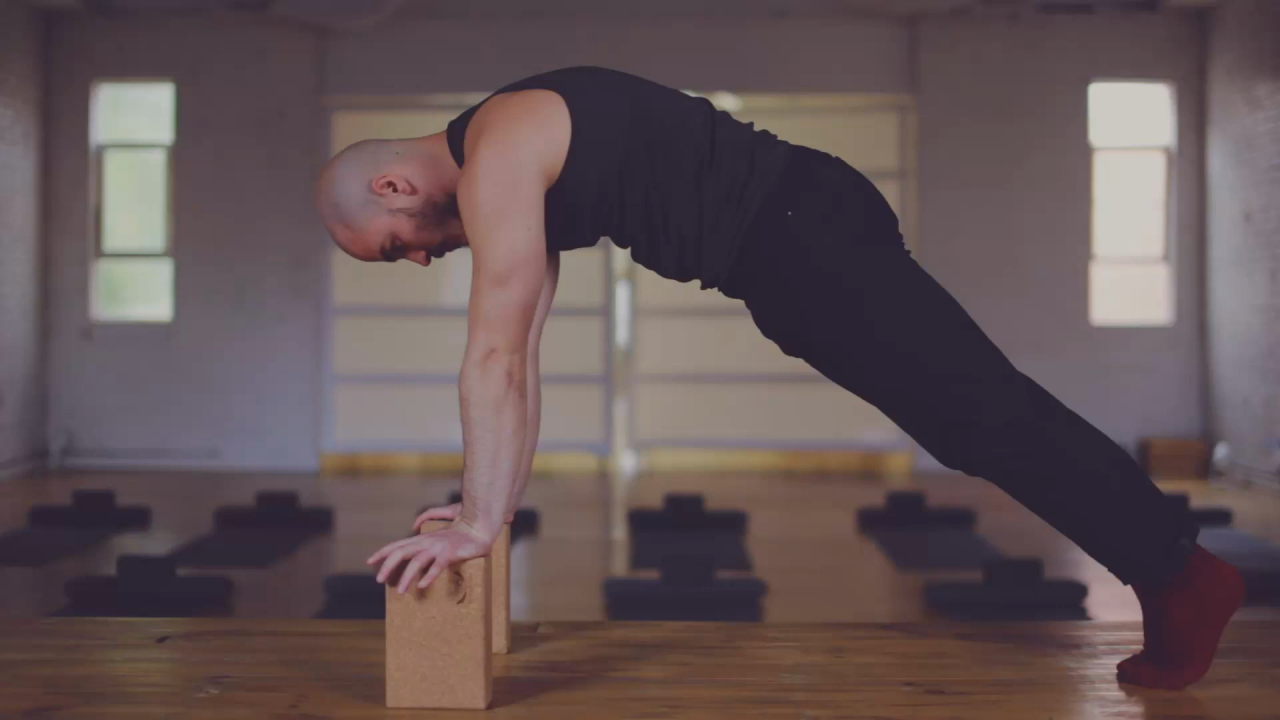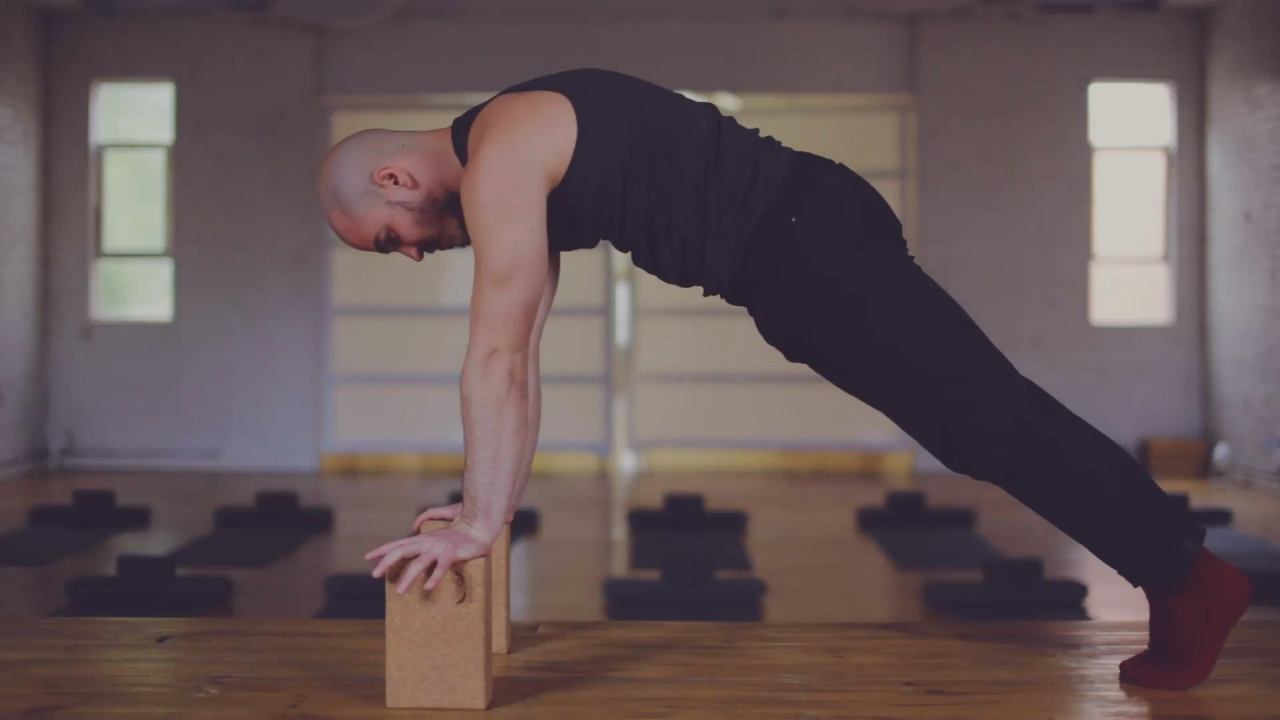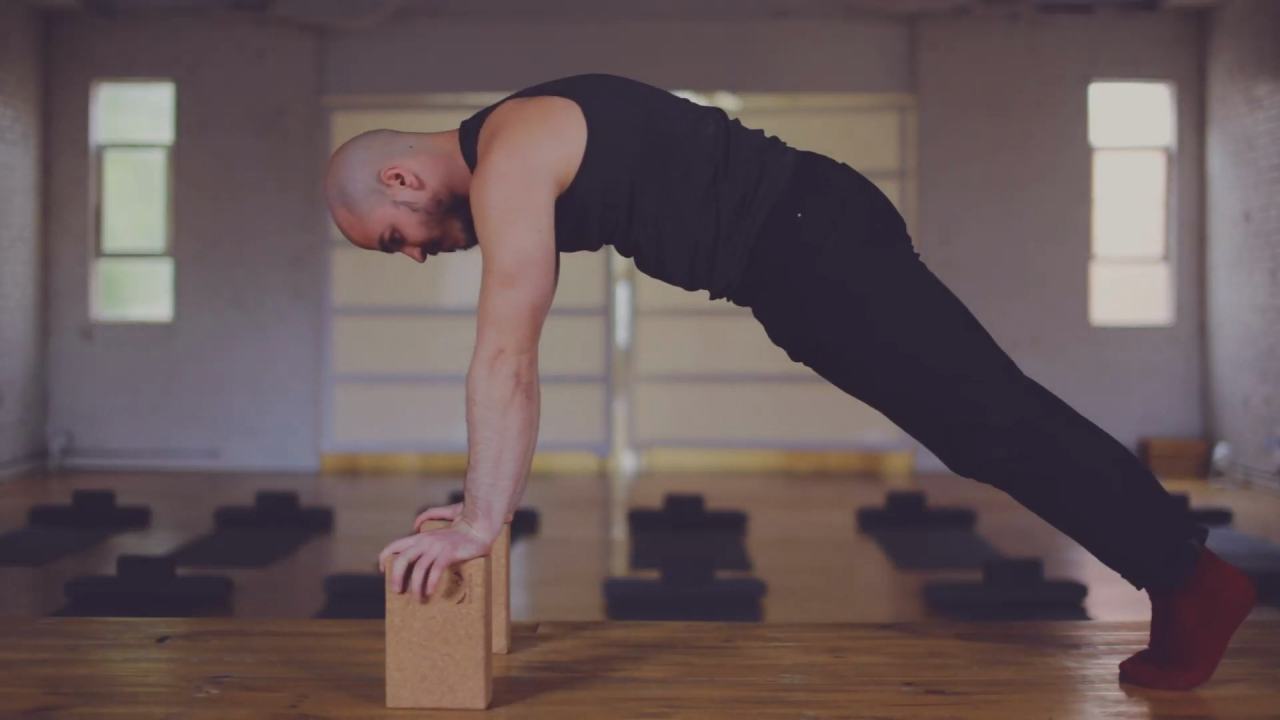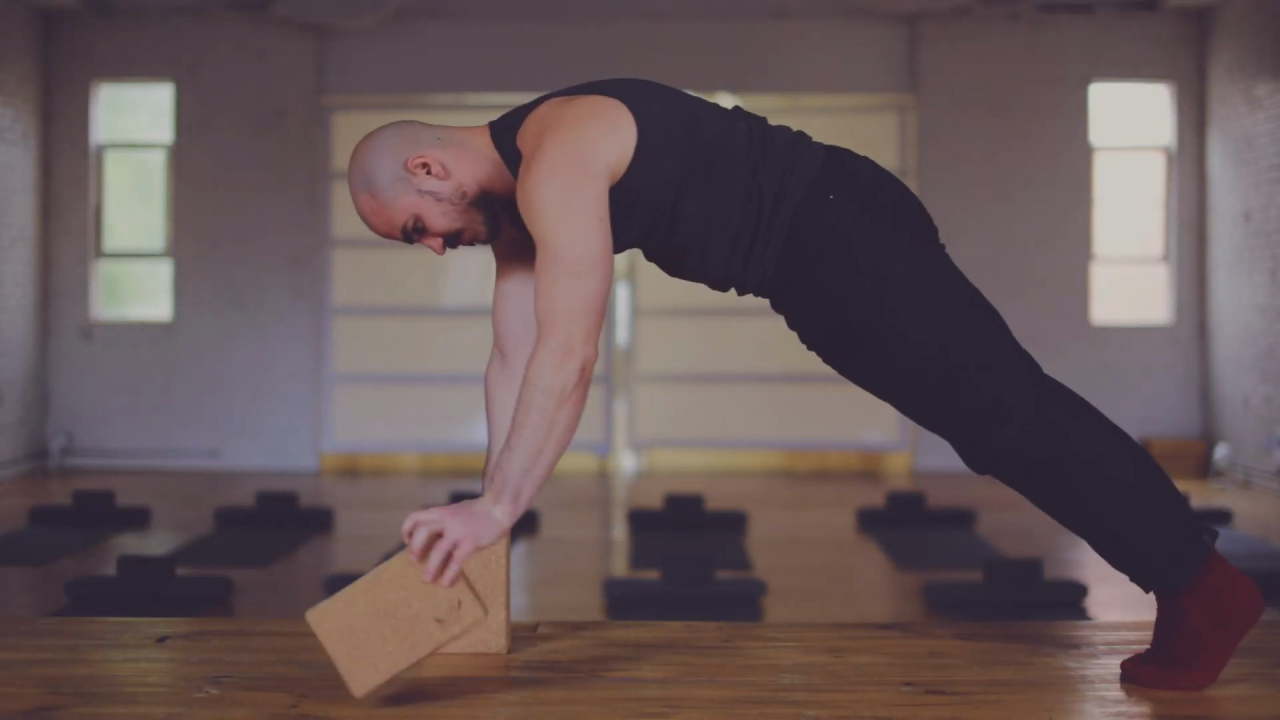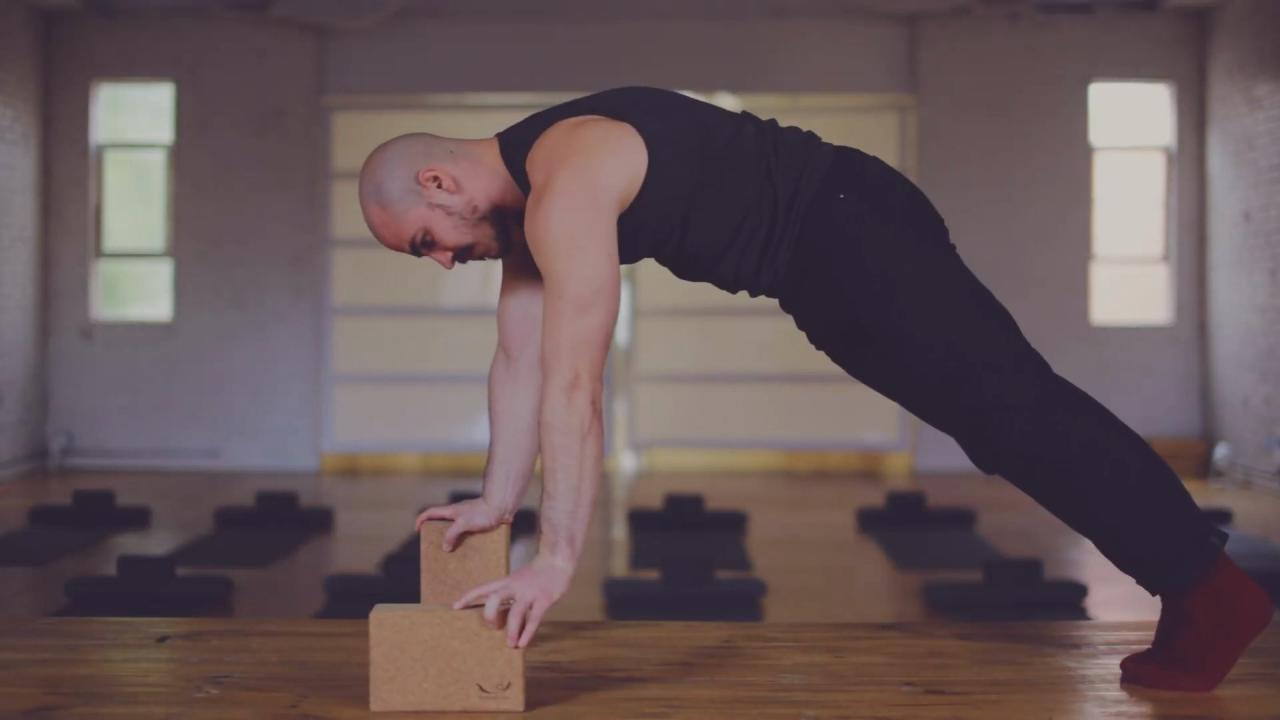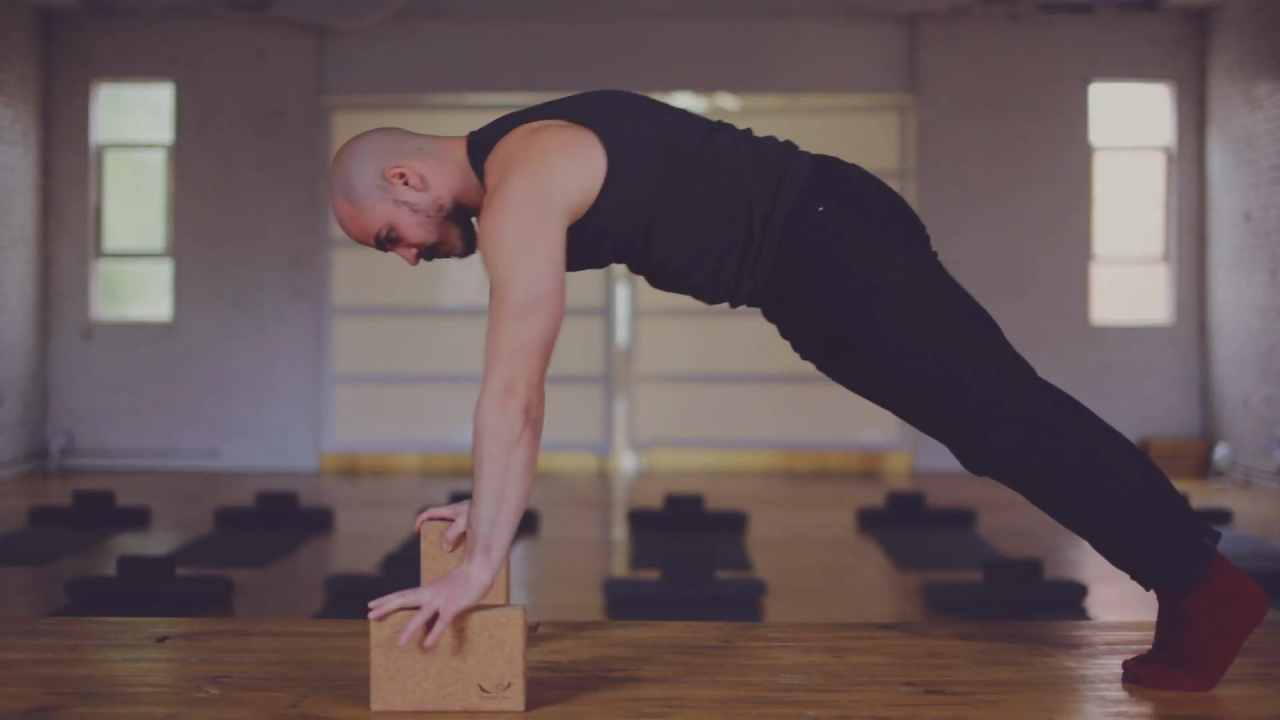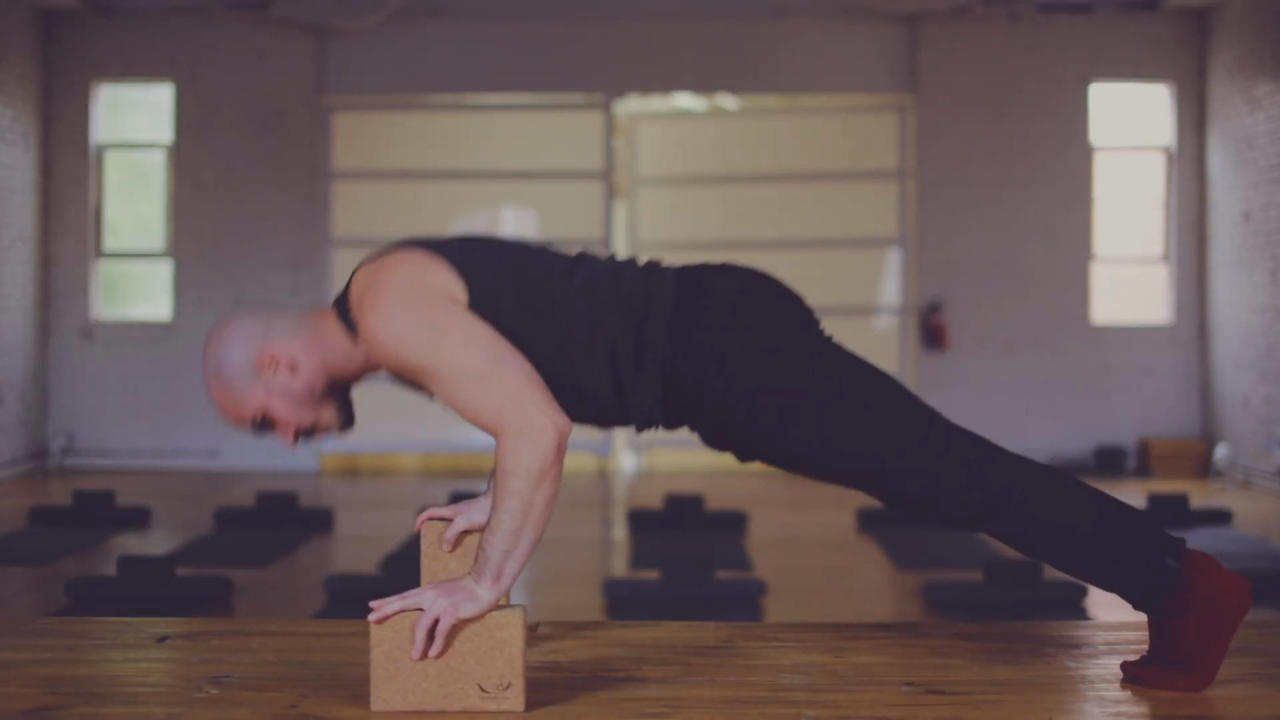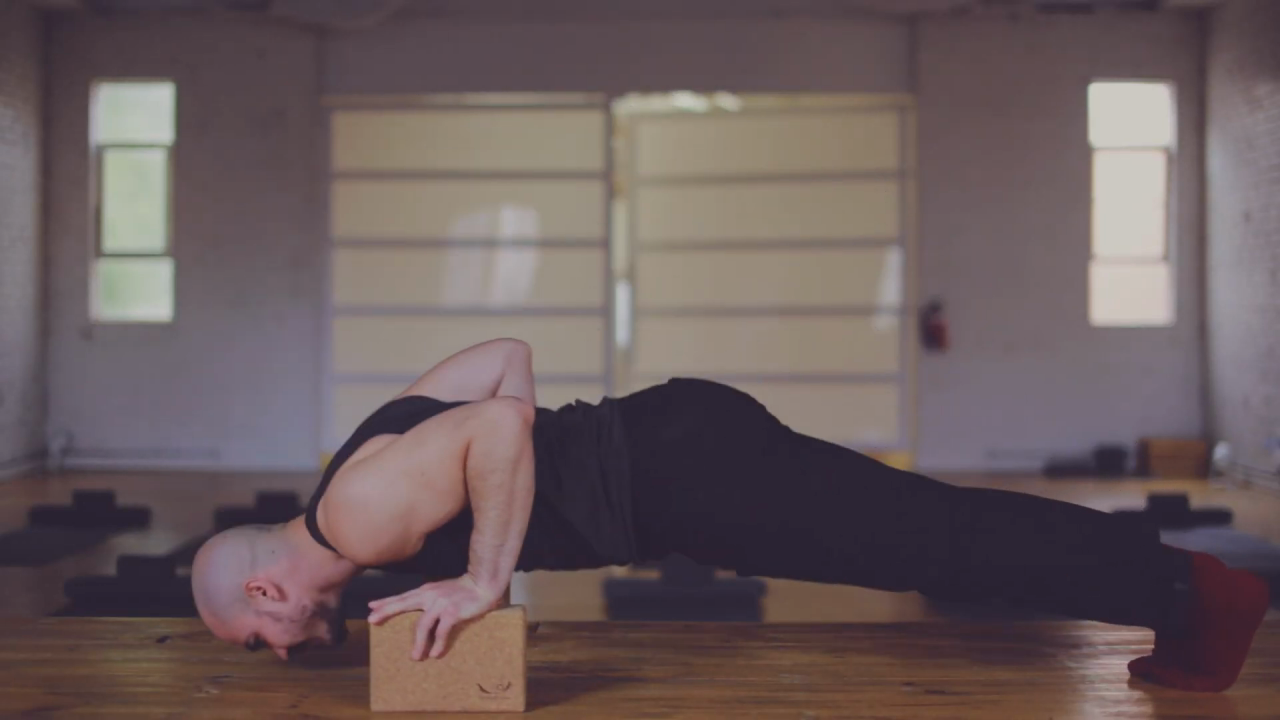
dt=0.4s
person 1, frame 1
left shoulder: (495, 160)
right shoulder: (512, 174)
left elbow: (493, 354)
right elbow: (518, 354)
left wrist: (476, 523)
right wrist: (491, 504)
left hip: (803, 232)
right hip: (790, 241)
left knee: (984, 412)
right knee: (973, 416)
left ankle: (1182, 575)
right ankle: (1167, 576)
person 1, frame 2
left shoulder: (499, 159)
right shoulder: (509, 174)
left elbow: (496, 354)
right elbow: (517, 352)
left wrist: (480, 523)
right wrist: (490, 503)
left hip: (806, 238)
right hip: (792, 248)
left knee: (991, 420)
right knee: (980, 421)
left ankle: (1190, 578)
right ankle: (1175, 578)
person 1, frame 3
left shoulder: (508, 162)
right shoulder: (504, 180)
left elbow: (503, 357)
right elbow: (513, 353)
left wrist: (478, 524)
right wrist: (488, 502)
left hip: (814, 239)
right hip: (797, 252)
left knee: (992, 418)
right knee: (981, 421)
left ankle: (1194, 579)
right ankle: (1178, 582)
person 1, frame 4
left shoulder: (556, 159)
right shoulder: (512, 191)
left elbow: (568, 352)
right elbow: (516, 352)
left wrist: (499, 508)
right wrist: (494, 495)
left hip: (841, 229)
right hip: (810, 263)
left knee: (1011, 413)
right knee: (995, 422)
left ankle: (1204, 584)
right ankle: (1187, 588)
person 1, frame 5
left shoulder: (564, 188)
right shoulder: (520, 195)
left elbow: (573, 384)
right elbow: (521, 358)
left wrist: (556, 559)
right wrist: (496, 499)
left hip: (853, 228)
right hip: (824, 258)
left knee: (1022, 413)
right knee: (1007, 421)
right ankle: (1193, 588)
person 1, frame 6
left shoulder: (519, 191)
right shoulder: (510, 180)
left elbow: (511, 386)
right elbow: (521, 362)
left wrist: (483, 566)
right wrist: (492, 499)
left hip: (827, 238)
right hip: (810, 250)
left knee: (1010, 418)
right knee: (996, 423)
left ankle: (1206, 590)
right ankle: (1190, 604)
person 1, frame 7
left shoulder: (387, 317)
right shoulder: (396, 304)
left elbow: (542, 430)
left wrist: (486, 581)
right wrist: (506, 501)
left hip: (720, 347)
right hip: (709, 335)
left knee: (955, 479)
right knee: (944, 477)
left ankle: (1180, 584)
right ankle: (1168, 585)
person 1, frame 8
left shoulder: (357, 517)
right shoulder: (372, 462)
left elbow: (500, 427)
right elbow: (507, 351)
left wrist: (480, 580)
left hip: (686, 478)
right hip: (680, 440)
left knee: (943, 545)
right knee: (939, 532)
left ankle: (1194, 594)
right ankle: (1179, 592)
